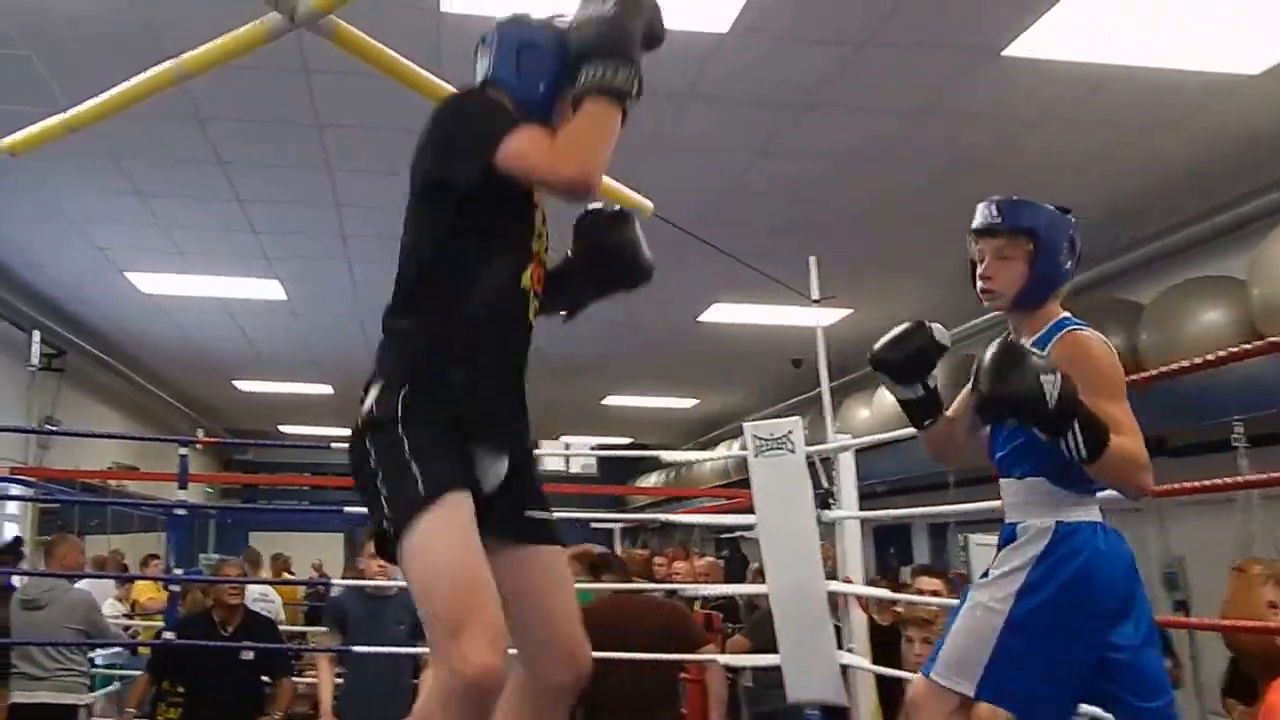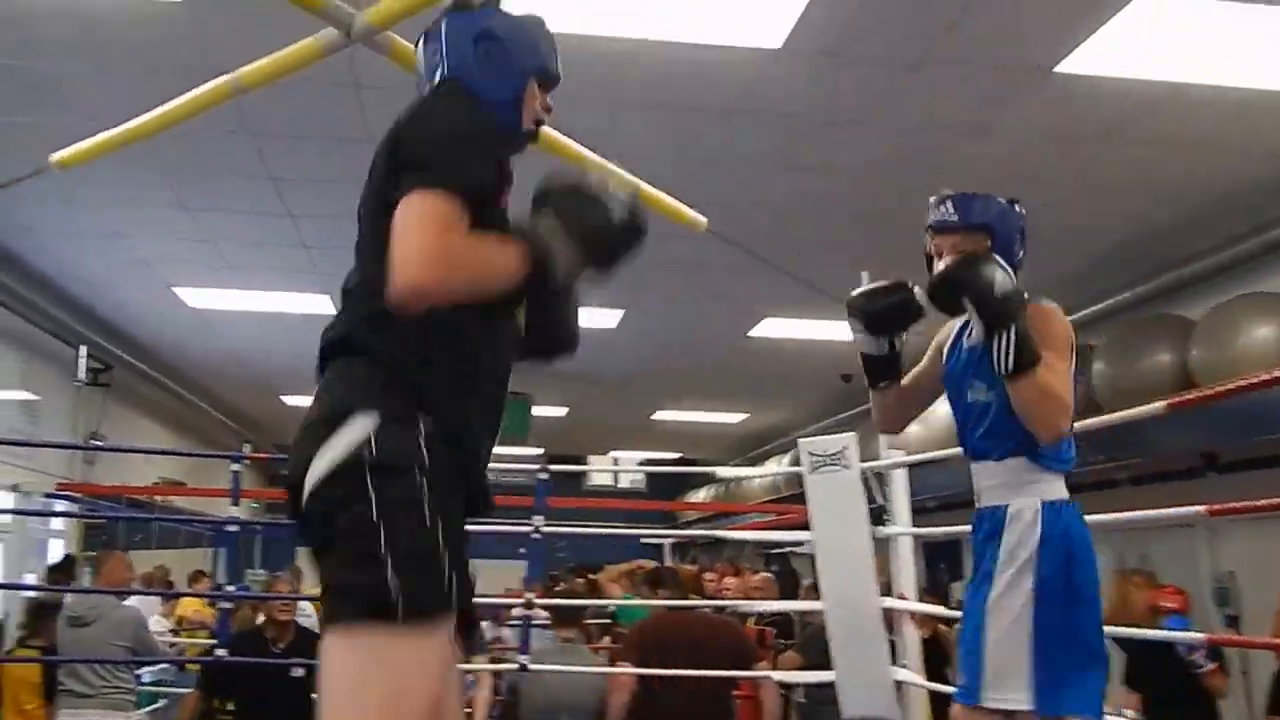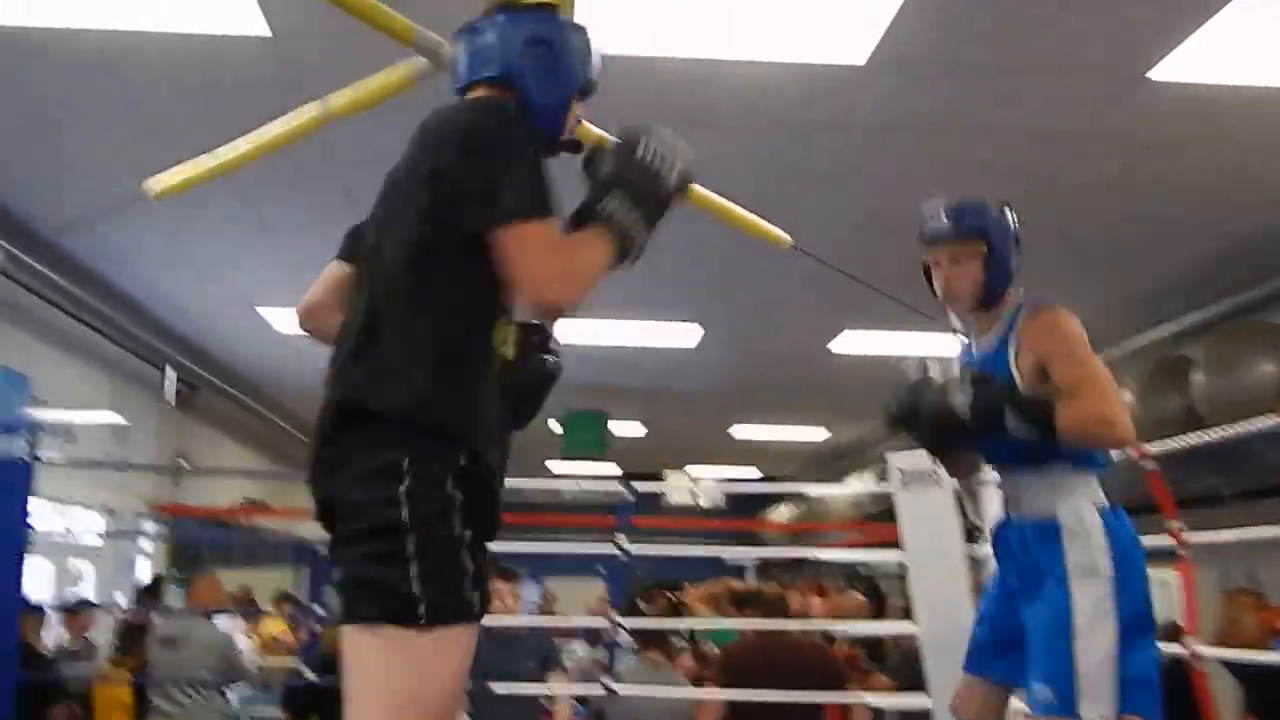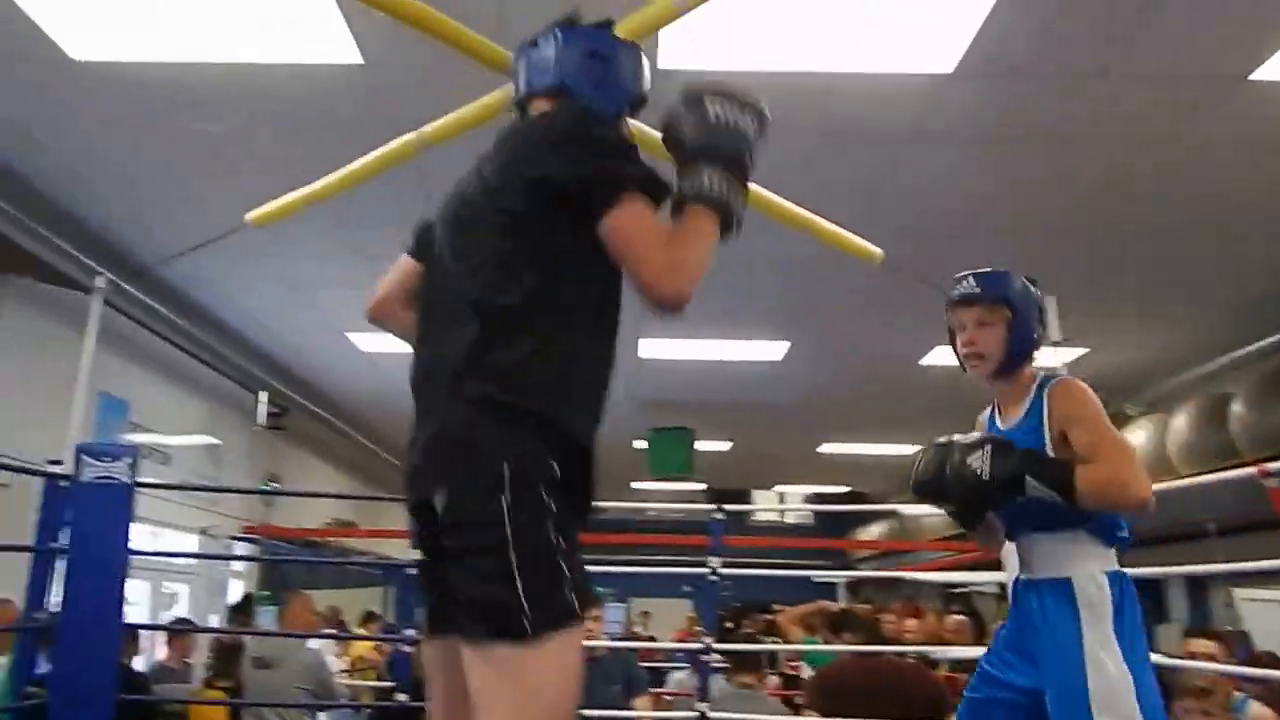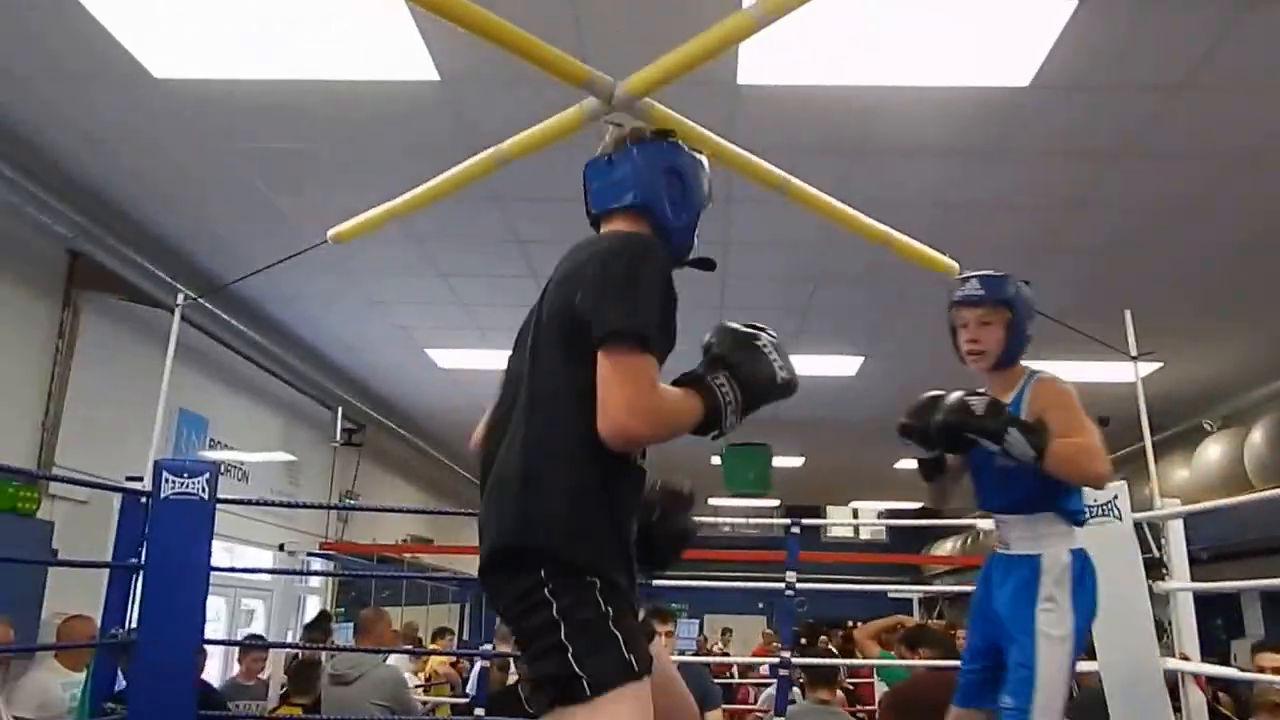
dt=0.2s
person 1, frame 1
left shoulder: (499, 166)
right shoulder: (468, 116)
right elbow: (574, 168)
left wrist: (586, 274)
right wrist: (608, 67)
left hip: (487, 433)
right hip: (415, 416)
left knee: (561, 662)
right knee: (474, 661)
person 1, frame 2
right shoulder: (455, 128)
right elbow: (421, 274)
left wrist: (516, 318)
right wrist: (553, 241)
left hip: (403, 457)
right hip: (386, 455)
person 1, frame 3
left shoulder: (440, 147)
right shoulder: (491, 128)
right elbow: (547, 287)
right wrist: (621, 212)
left hip: (382, 452)
right hip: (412, 454)
person 1, frame 4
left shoulder: (484, 176)
right shoulder: (574, 137)
left elbow: (385, 305)
right elbow: (667, 277)
right wrist: (716, 175)
left hip: (455, 460)
right hip: (504, 467)
person 1, frame 5
left shoulder: (578, 274)
right shoulder: (631, 258)
left elbow: (485, 441)
right elbow: (623, 420)
right wrist: (724, 387)
left hip: (576, 557)
right hip: (562, 564)
person 2, frame 1
left shoulder: (1079, 349)
right shoulder: (1010, 350)
left elbow: (1138, 479)
right elbow: (947, 447)
left wrist: (1057, 409)
right wrist: (911, 382)
left hip: (1051, 548)
right hip: (1085, 552)
person 2, frame 2
left shoulder: (1039, 319)
right shoulder: (954, 335)
left elbow: (1051, 424)
right elbow: (891, 418)
left wrist: (1002, 321)
right wrist: (876, 341)
left hip: (1032, 526)
right hip: (1001, 524)
person 2, frame 3
left shoulder: (1045, 328)
right shoulder: (971, 356)
left elbow: (1115, 426)
right elbow: (967, 467)
left wrist: (1004, 409)
right wrist: (937, 431)
left hip: (1075, 539)
right hip: (1023, 544)
person 2, frame 4
left shoulder: (1064, 398)
right shoulder: (986, 422)
left elbow: (1134, 493)
left wrist: (1025, 472)
right wrist: (952, 493)
left hip: (1086, 599)
right hip: (1032, 602)
person 2, frame 5
left shoulder: (1047, 391)
right shoulder: (979, 405)
left elbow: (1096, 468)
right elbow: (941, 495)
left wrist: (1005, 430)
right wrist: (930, 449)
left hip: (1050, 570)
right hip: (1002, 569)
